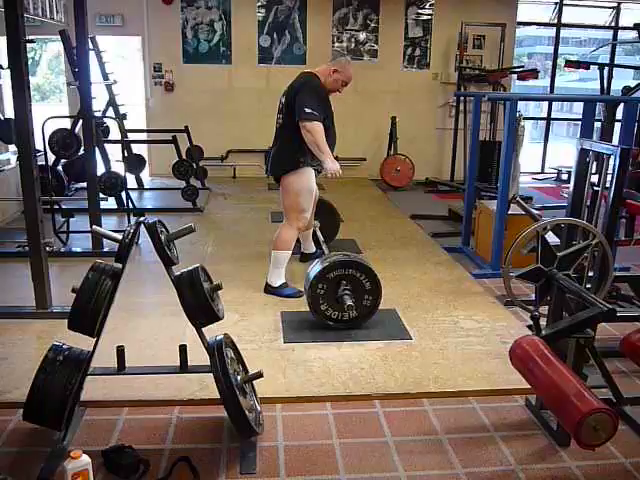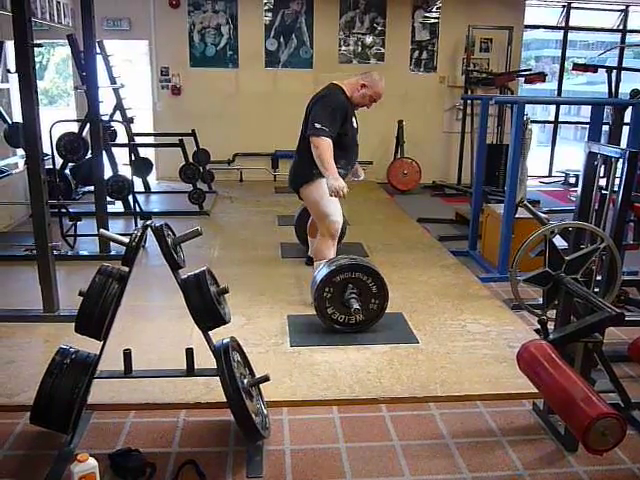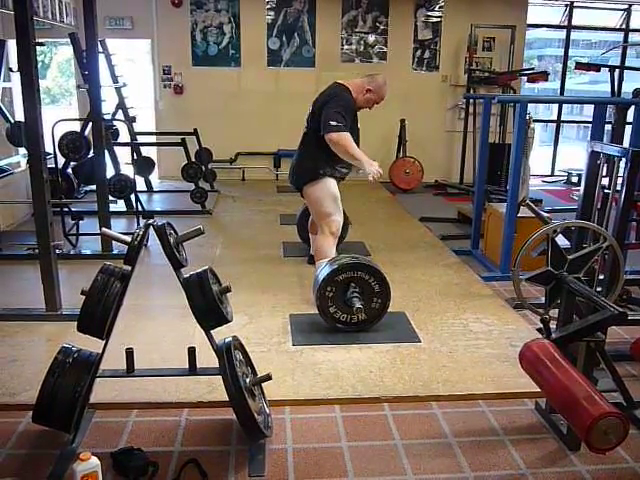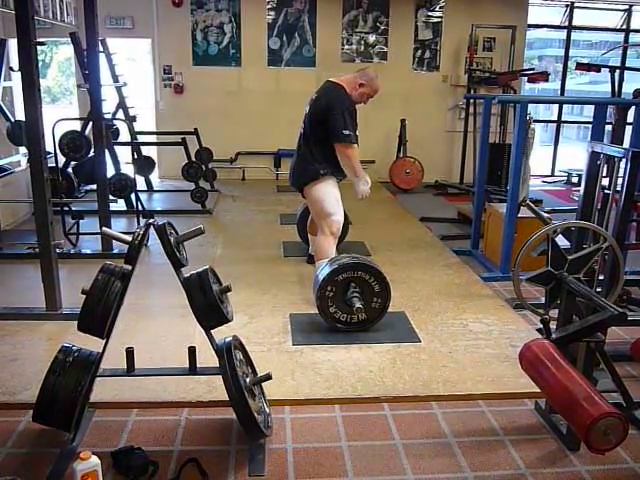
dt=1s
person 1, frame 1
left shoulder: (306, 84)
right shoulder: (312, 87)
right elbow: (309, 126)
left wrist: (322, 157)
right wrist: (328, 159)
left hip: (294, 160)
right hip: (296, 163)
left knee: (310, 203)
right knee: (295, 220)
left ankle: (309, 250)
right ankle: (274, 281)
person 1, frame 2
left shoulder: (342, 100)
right shoulder: (332, 101)
right elbow: (320, 140)
left wrist: (352, 165)
right wrist: (332, 177)
left hip: (323, 173)
right hip: (315, 175)
left knee: (321, 217)
right knee: (331, 228)
left ankle: (314, 255)
person 1, frame 3
left shoulder: (339, 94)
right shoulder: (341, 100)
right elbow: (335, 136)
left wrist: (360, 158)
right wrist: (364, 163)
left hip: (314, 169)
right hip: (317, 171)
left knee: (320, 214)
right knee: (331, 226)
left ankle: (316, 254)
person 1, frame 4
left shoulder: (330, 90)
right shoulder: (340, 101)
left elbow: (344, 143)
right elbow: (345, 147)
left wrist: (358, 174)
right wrist: (359, 180)
left hip: (312, 167)
right hip: (317, 171)
left knee: (320, 214)
right knee: (332, 226)
left ankle: (315, 253)
